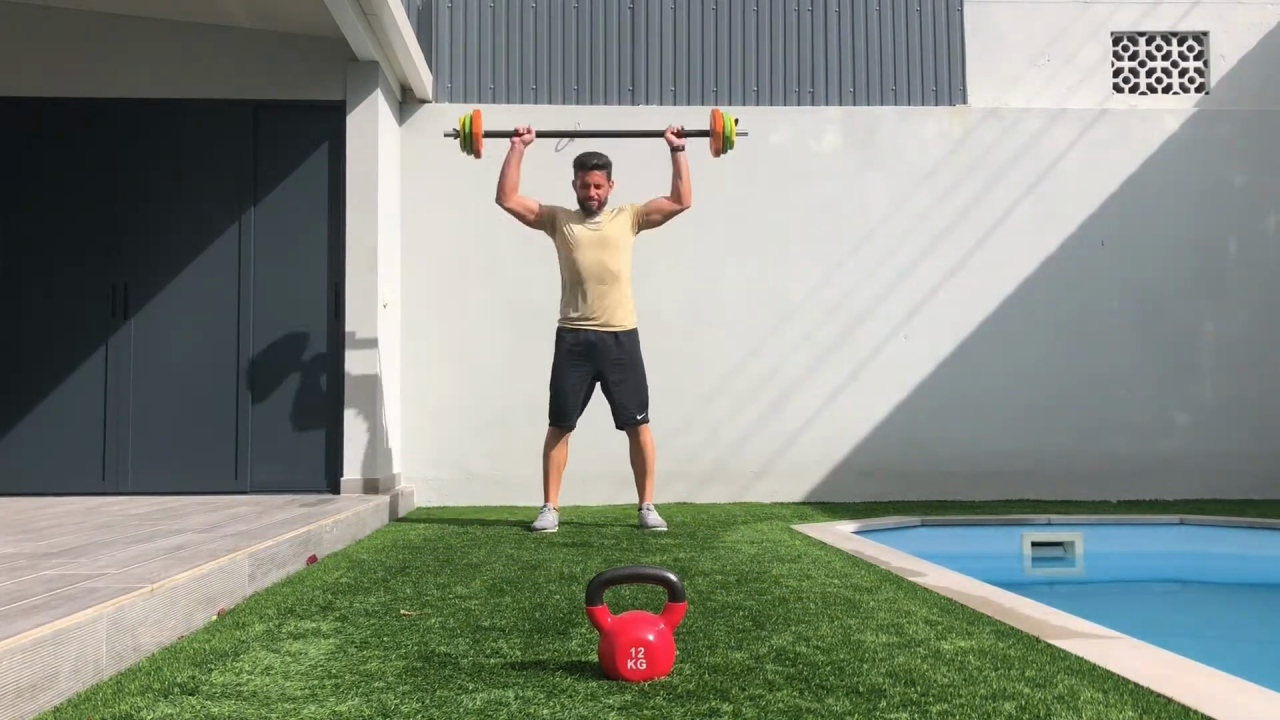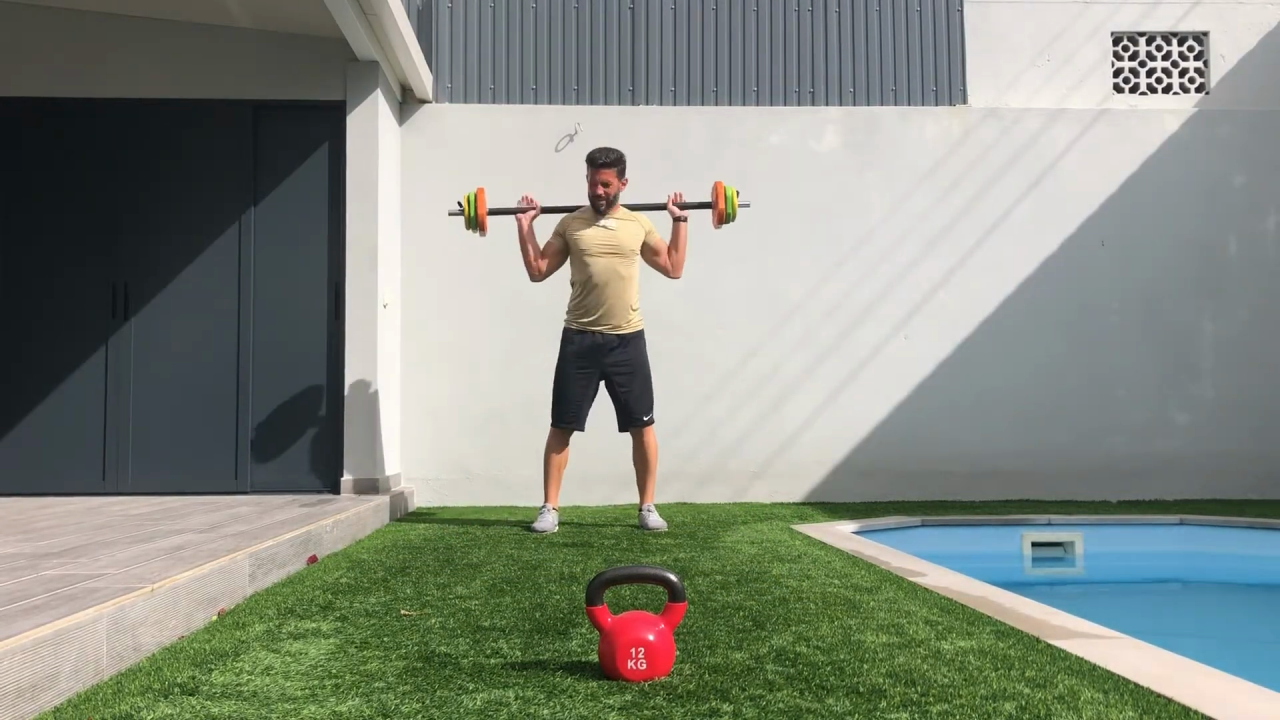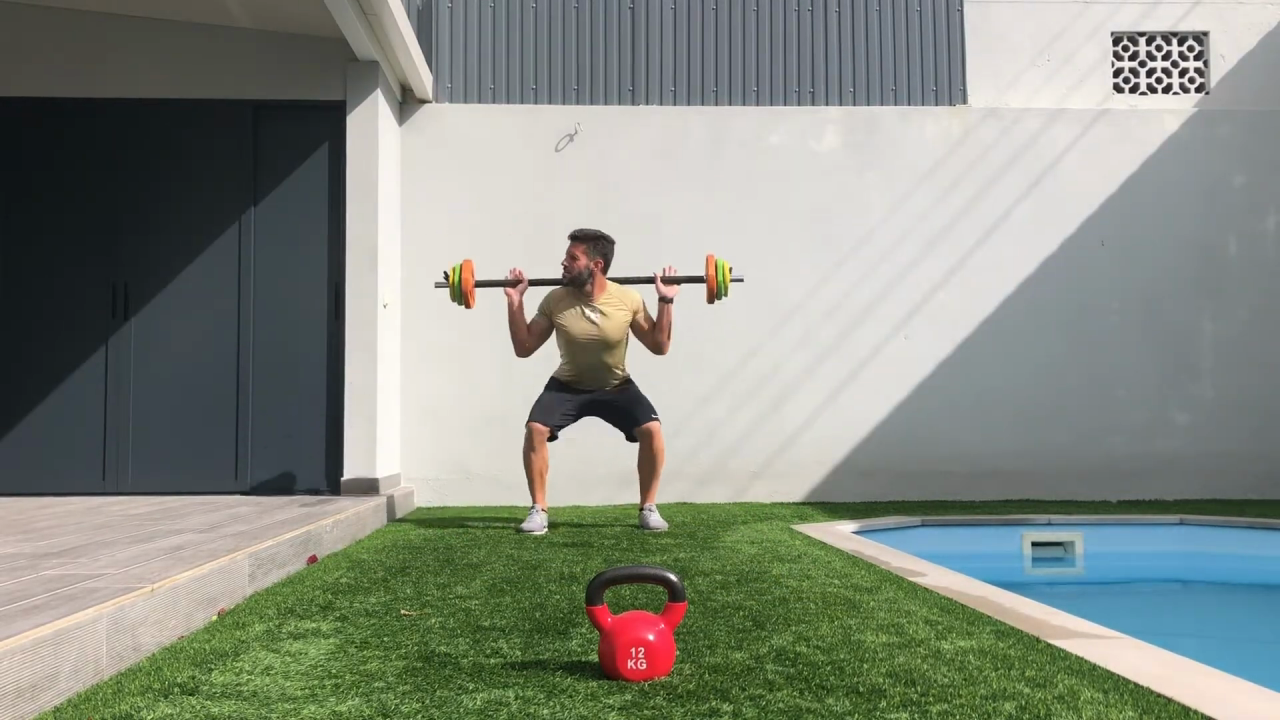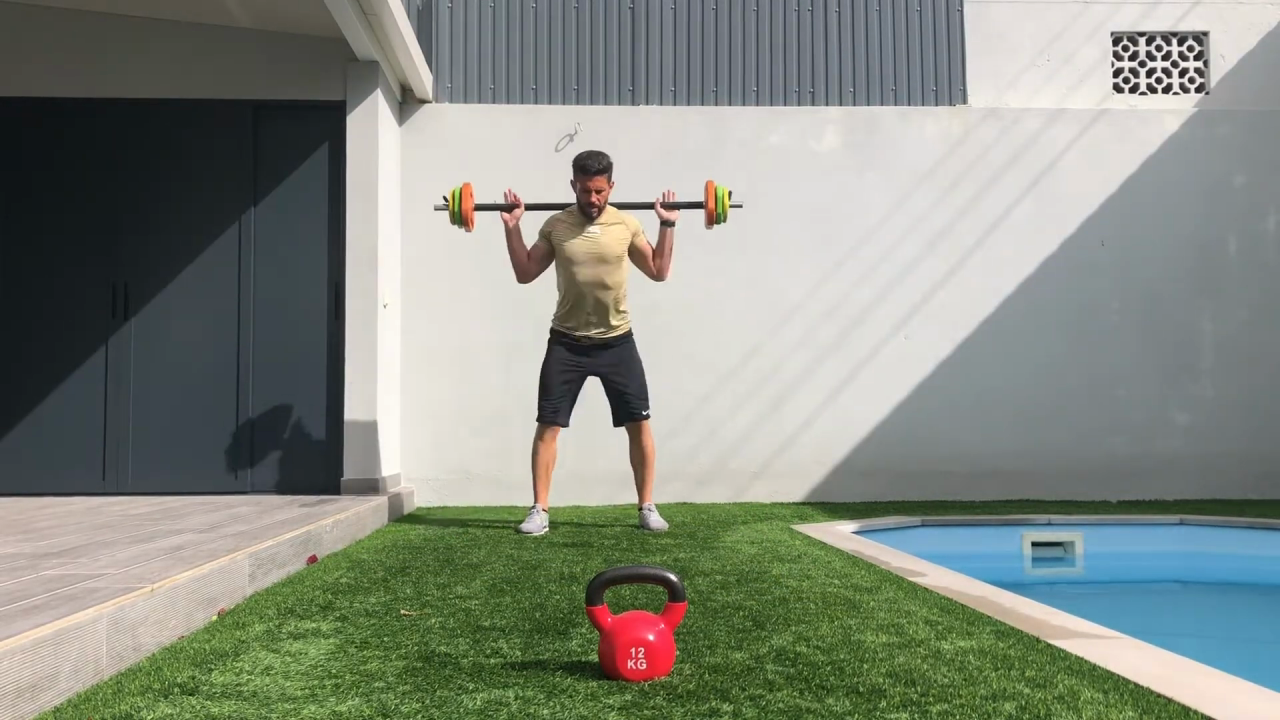
dt=0.4s
person 1, frame 1
left shoulder: (629, 216)
right shoulder: (557, 218)
left elbow: (681, 202)
right elbow: (506, 199)
left wrist: (677, 151)
right wrist: (516, 150)
left hip: (621, 338)
right hip: (574, 338)
left knee: (638, 425)
right knee: (560, 427)
left ankle: (647, 506)
right ankle: (550, 507)
person 1, frame 2
left shoulder: (640, 224)
right shoulder: (570, 224)
left elbow: (674, 268)
right elbow: (537, 271)
left wrist: (679, 220)
right wrist: (525, 224)
left hip: (627, 339)
right hip: (579, 339)
left knee: (642, 426)
right knee: (561, 427)
left ankle: (647, 507)
right ankle: (549, 508)
person 1, frame 3
left shoulder: (628, 300)
right shoulder: (555, 302)
left elbow: (659, 346)
right elbow: (523, 348)
left wrist: (666, 303)
right wrist: (515, 302)
left hip: (616, 387)
right hip: (569, 386)
left knee: (652, 429)
right knee: (536, 428)
left ankle: (648, 507)
right ankle: (539, 509)
person 1, frame 4
left shoulder: (626, 224)
right shoulder: (556, 226)
left elbow: (657, 271)
right elbow: (525, 274)
left wrist: (666, 225)
right wrist: (511, 227)
left hip: (617, 342)
right hip: (567, 341)
left knee: (638, 422)
right knee: (548, 424)
left ankle: (647, 506)
right ankle: (539, 510)
